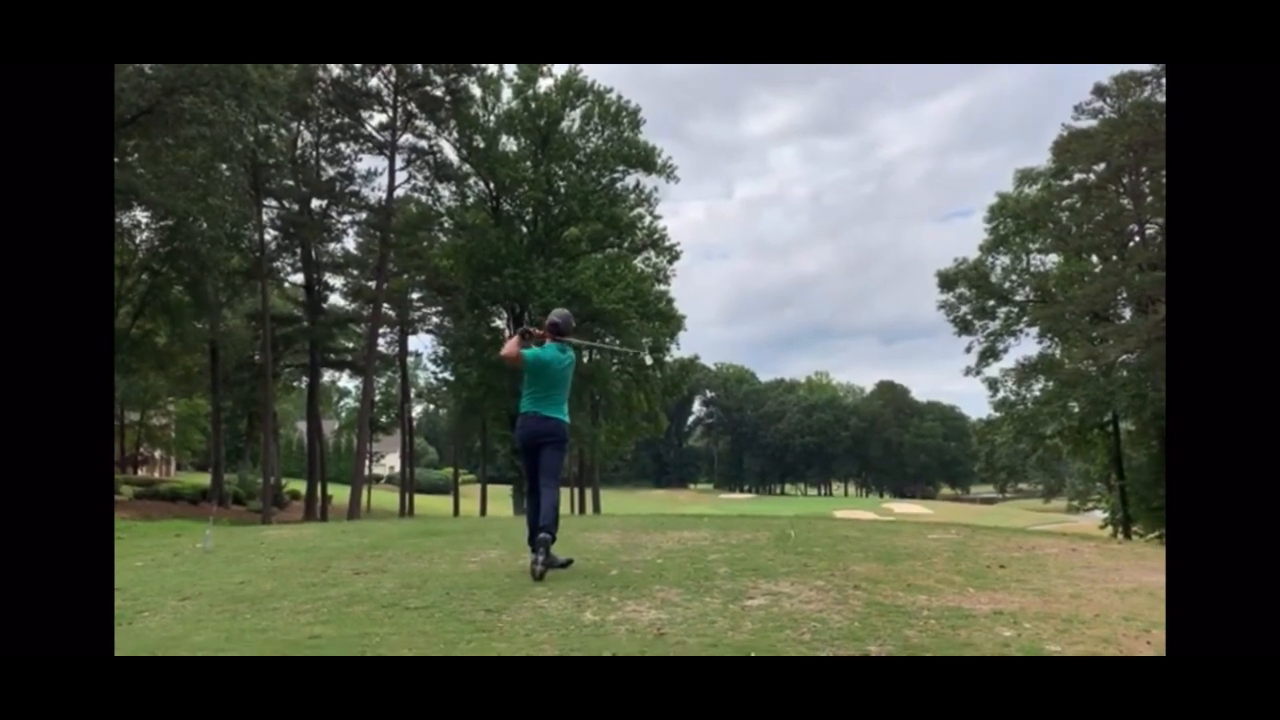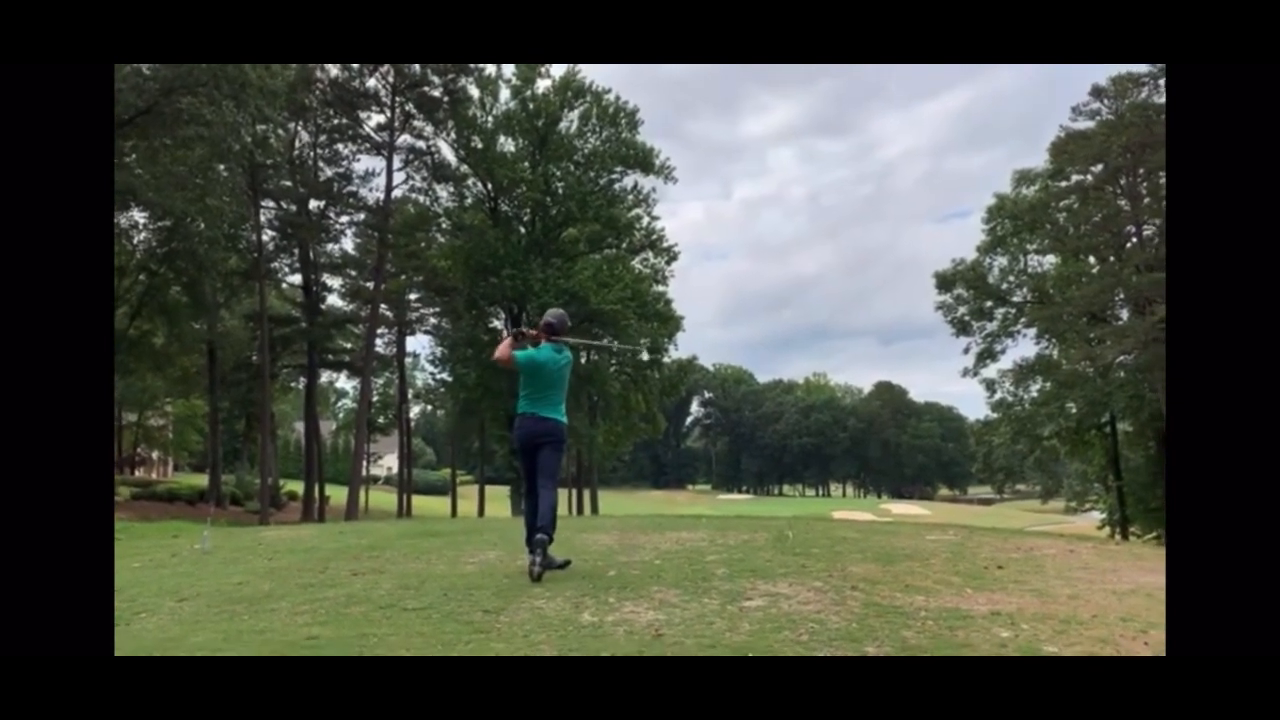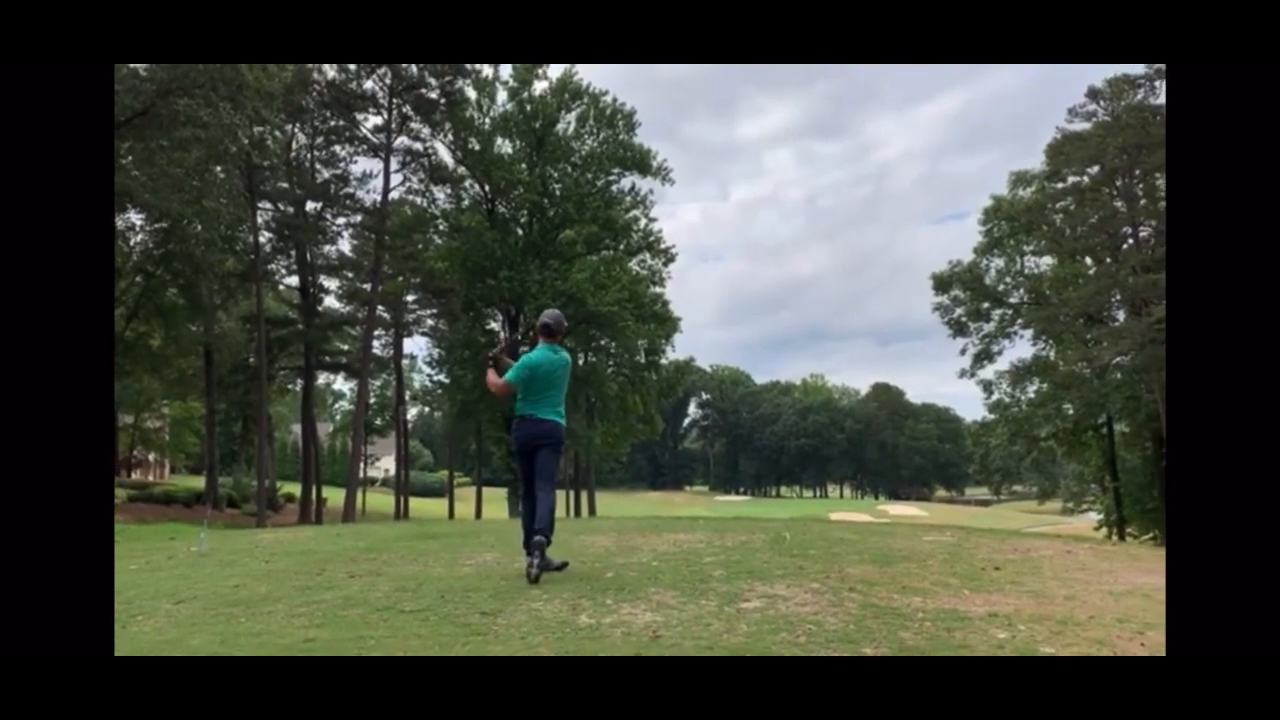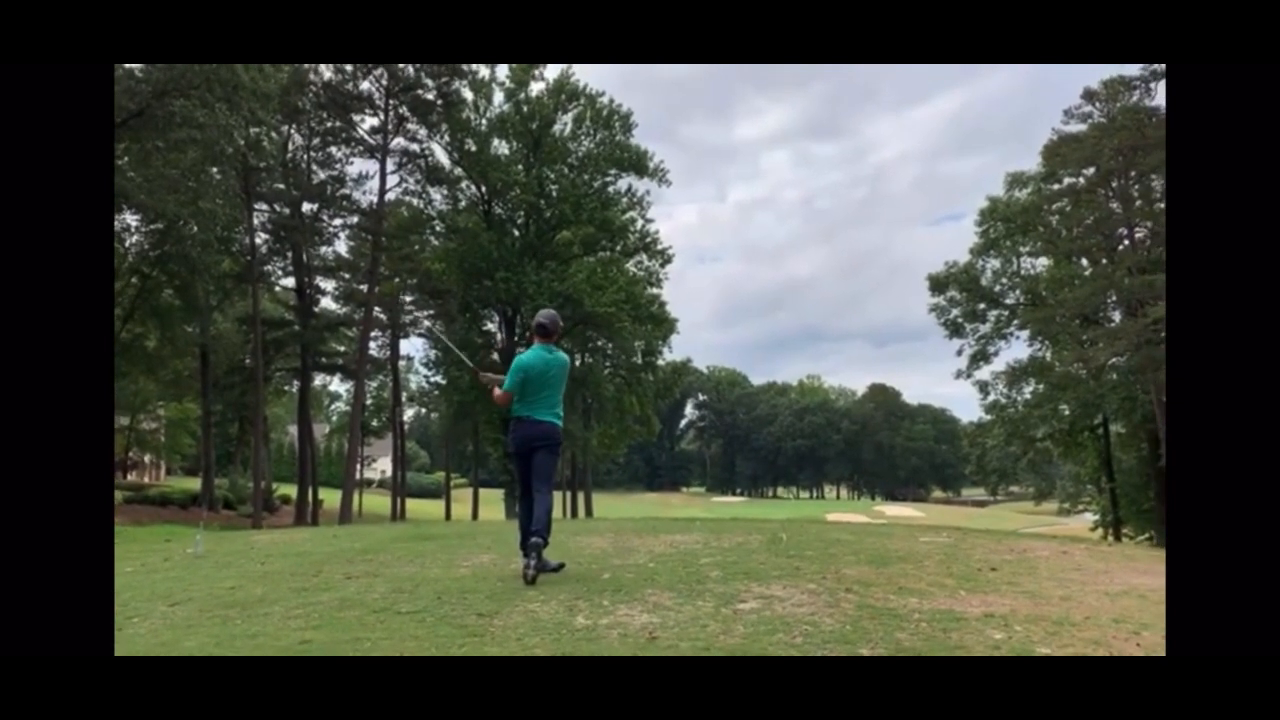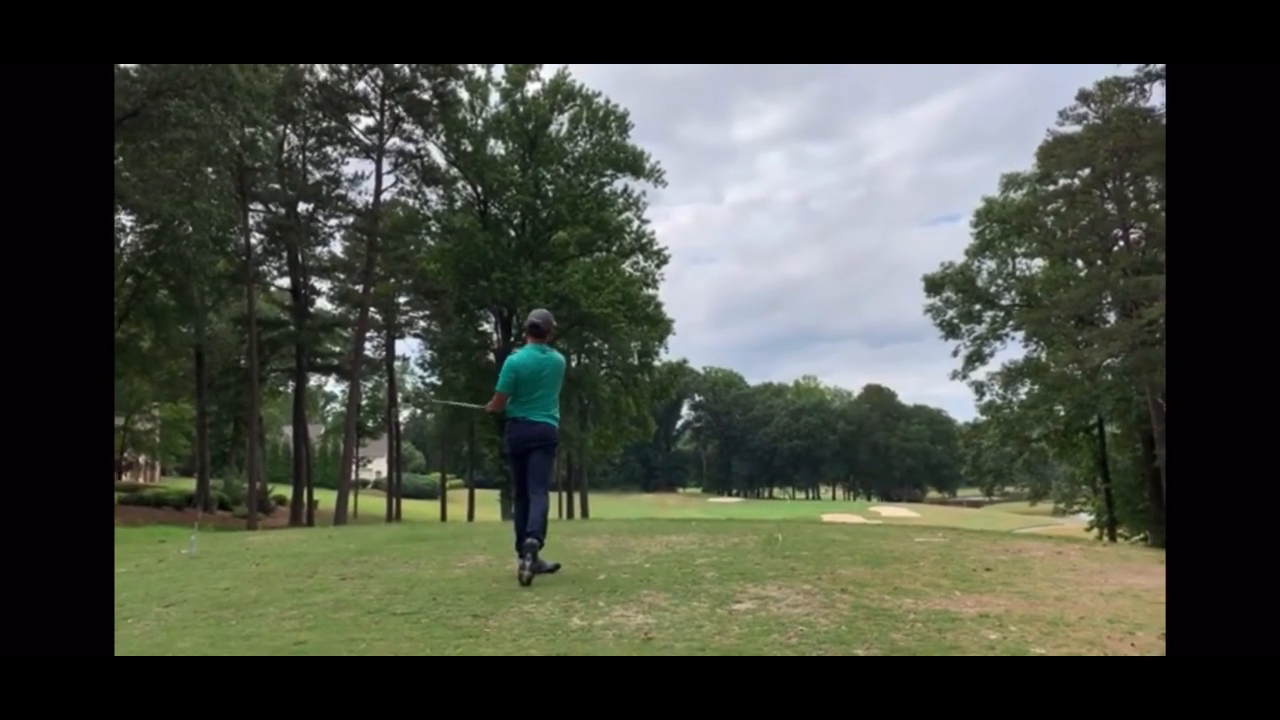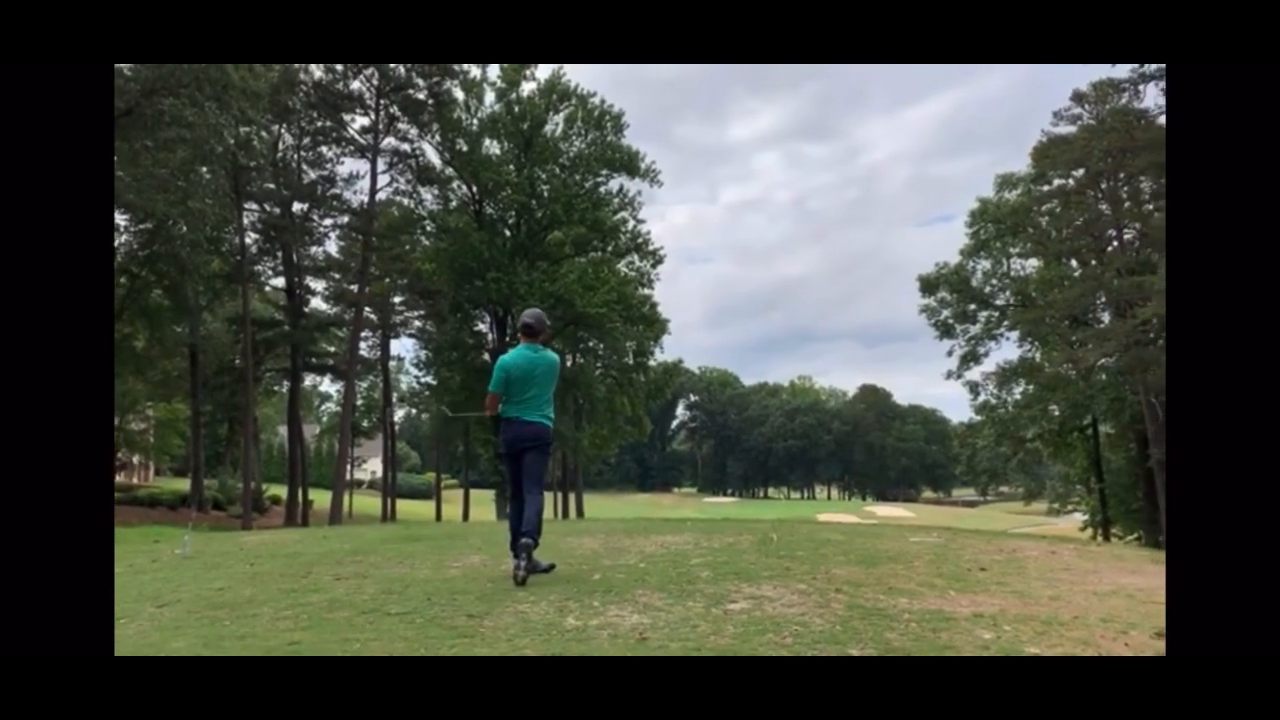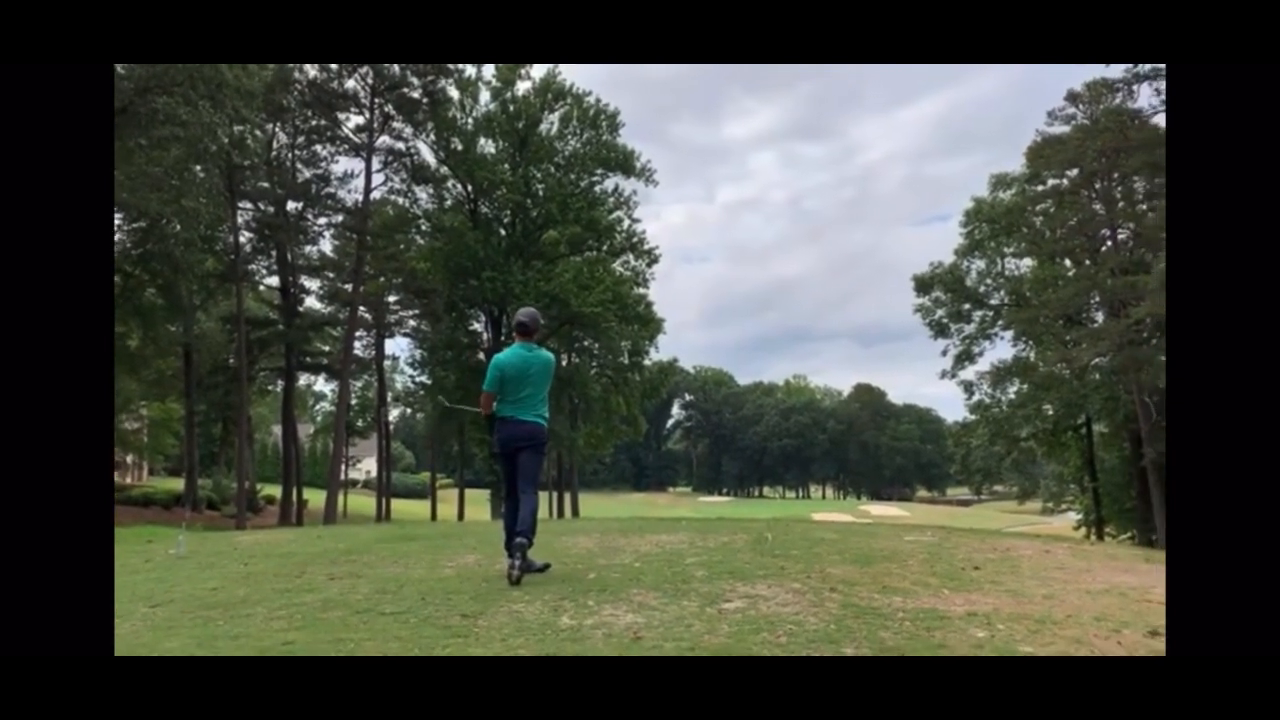
dt=0.2s
person 1, frame 1
left shoulder: (542, 356)
right shoulder: (568, 355)
left elbow: (508, 354)
left wrist: (520, 336)
right wrist: (538, 340)
left hip: (528, 425)
right hip: (555, 427)
left knee: (533, 488)
right knee: (549, 486)
left ankle: (539, 550)
right ankle: (545, 537)
person 1, frame 2
left shoulder: (537, 357)
right shoulder: (565, 356)
left elbow: (500, 357)
left wrist: (513, 337)
right wrist: (535, 342)
left hip: (526, 426)
right hip: (553, 427)
left knee: (531, 489)
right knee: (547, 486)
left ankle: (536, 550)
right ankle: (543, 538)
person 1, frame 3
left shoulder: (531, 359)
right shoulder: (565, 359)
left elbow: (499, 389)
left wrist: (492, 369)
right wrist: (507, 362)
left hip: (525, 428)
right hip: (551, 429)
left knee: (528, 491)
right knee: (545, 489)
left ankle: (533, 552)
right ankle: (540, 540)
person 1, frame 4
left shoulder: (523, 360)
right shoulder: (563, 361)
left elbow: (504, 400)
left wrist: (495, 387)
right wrist: (500, 379)
left hip: (522, 429)
right hip: (549, 430)
left knee: (525, 493)
right knee: (542, 490)
left ankle: (530, 553)
right ankle: (537, 542)
person 1, frame 5
left shoulder: (515, 360)
right shoulder: (559, 361)
left elbow: (498, 403)
left wrist: (491, 406)
right wrist: (500, 400)
left hip: (518, 430)
right hip: (545, 431)
left knee: (521, 493)
right knee: (538, 491)
left ankle: (526, 554)
right ankle: (533, 542)
person 1, frame 6
left shoulder: (506, 361)
right shoulder: (553, 360)
left elbow: (491, 404)
left wrist: (494, 411)
left hip: (512, 430)
right hip: (540, 430)
left knee: (516, 493)
right knee: (533, 491)
left ankle: (520, 554)
right ankle: (527, 542)
person 1, frame 7
left shoulder: (501, 360)
right shoulder: (548, 360)
left elbow: (485, 403)
left wrist: (491, 410)
left hip: (506, 429)
right hip: (534, 430)
left knee: (511, 493)
right knee: (528, 490)
left ankle: (515, 553)
right ankle: (522, 542)
